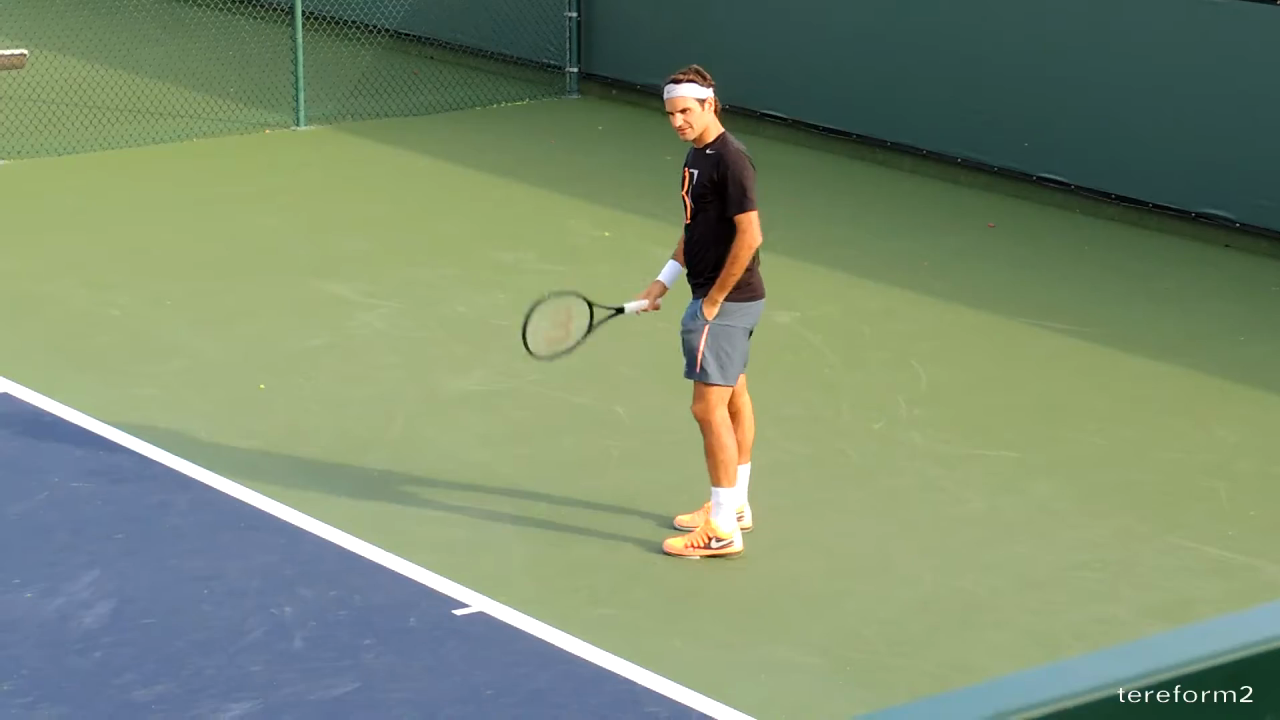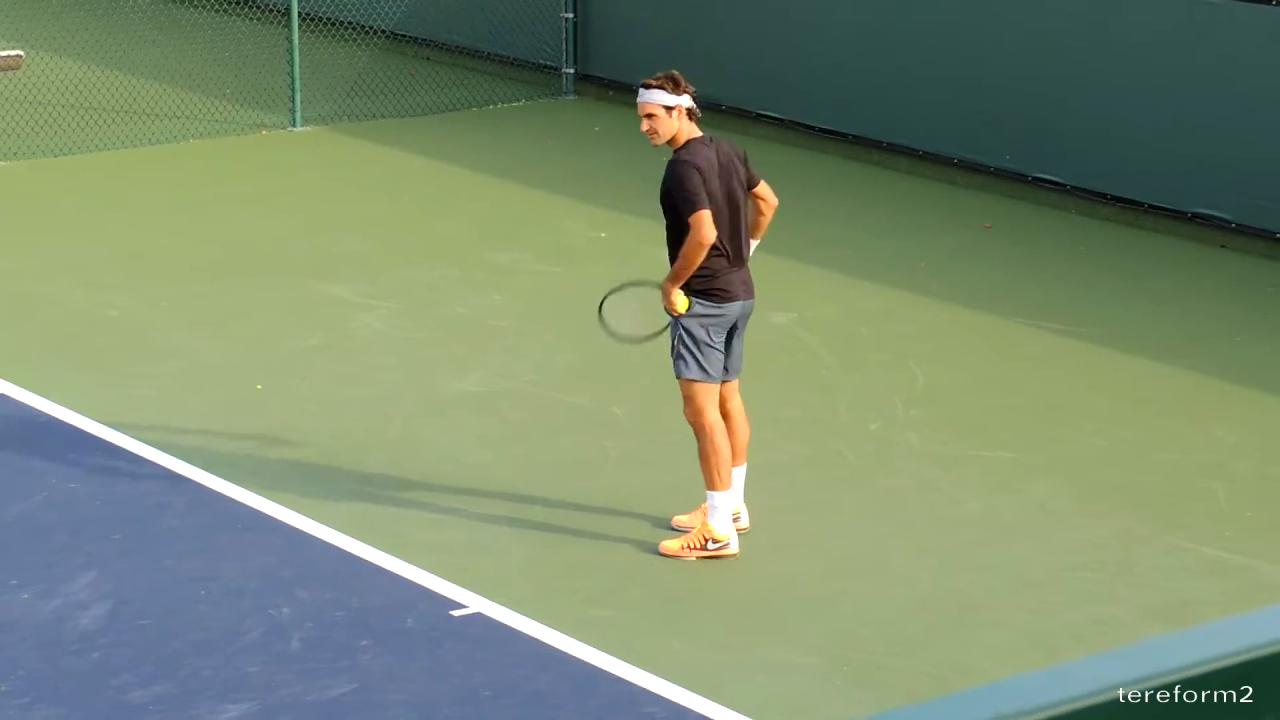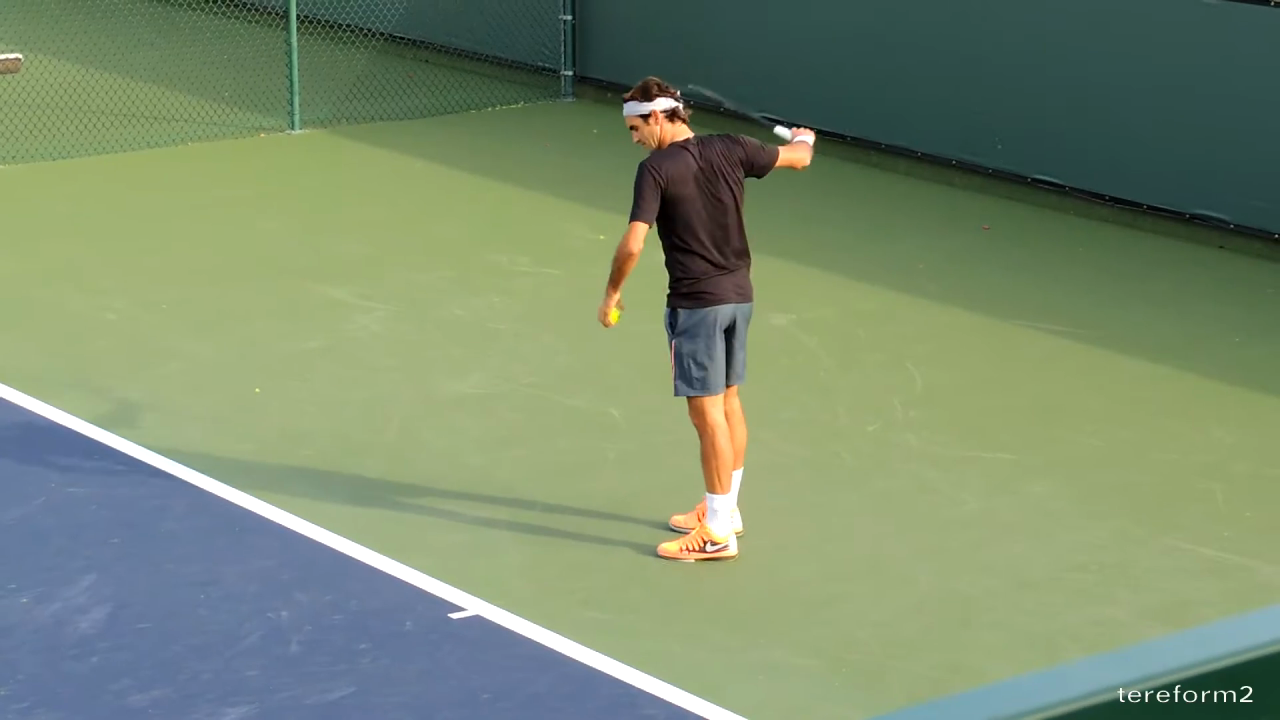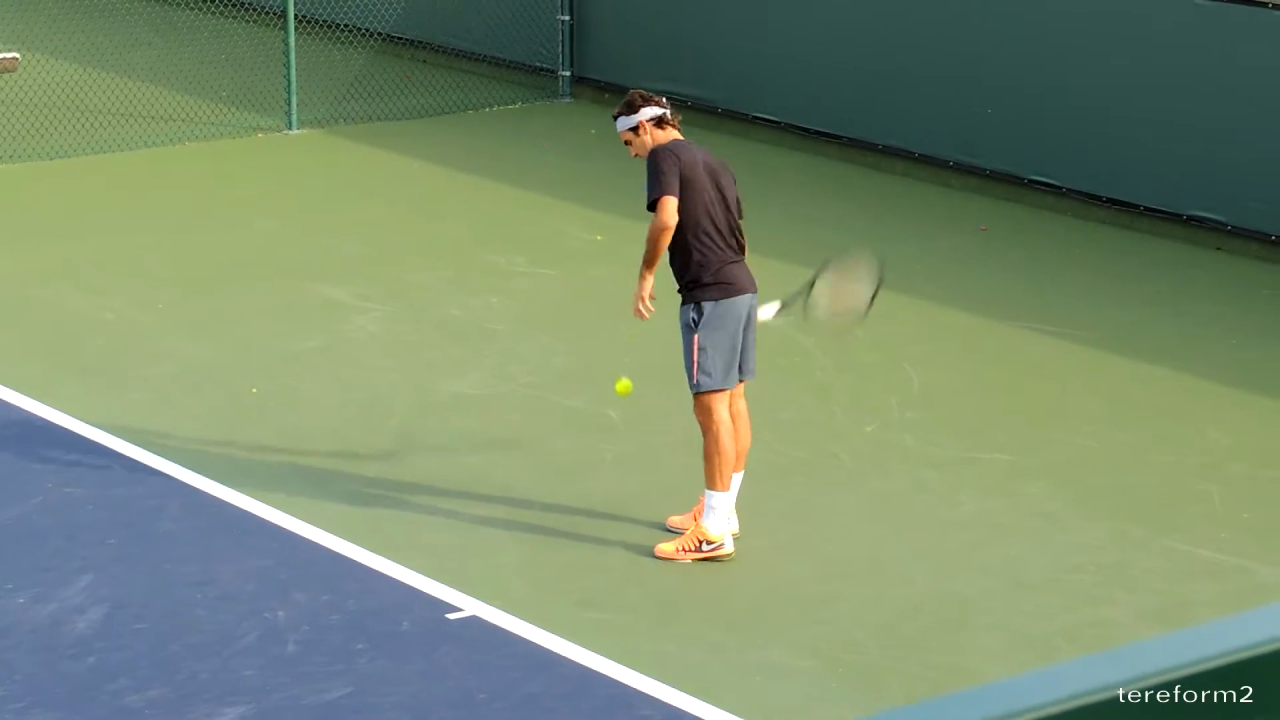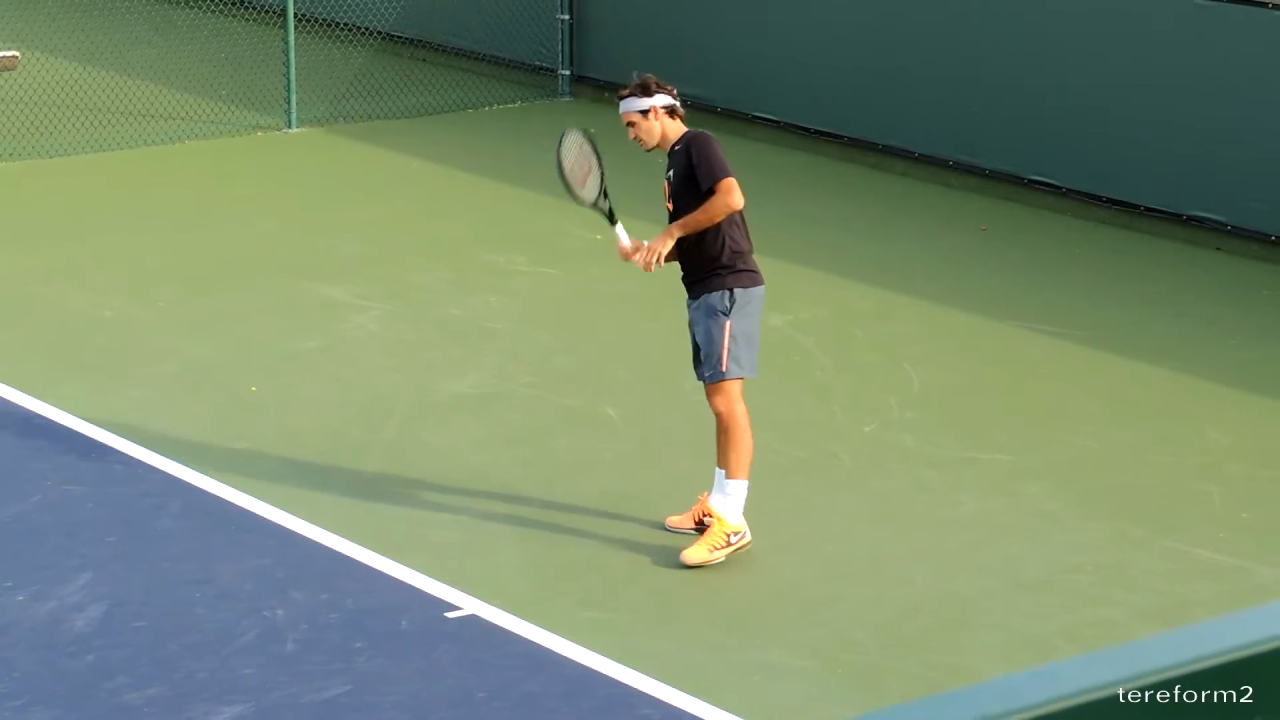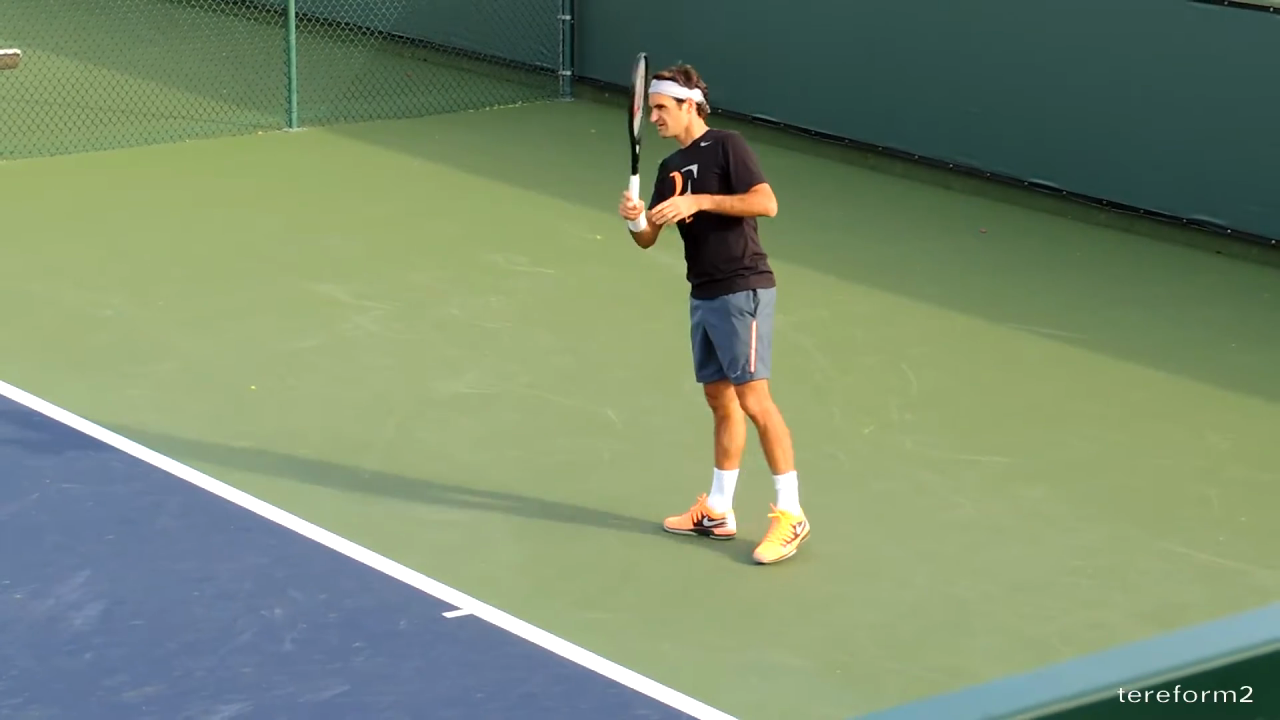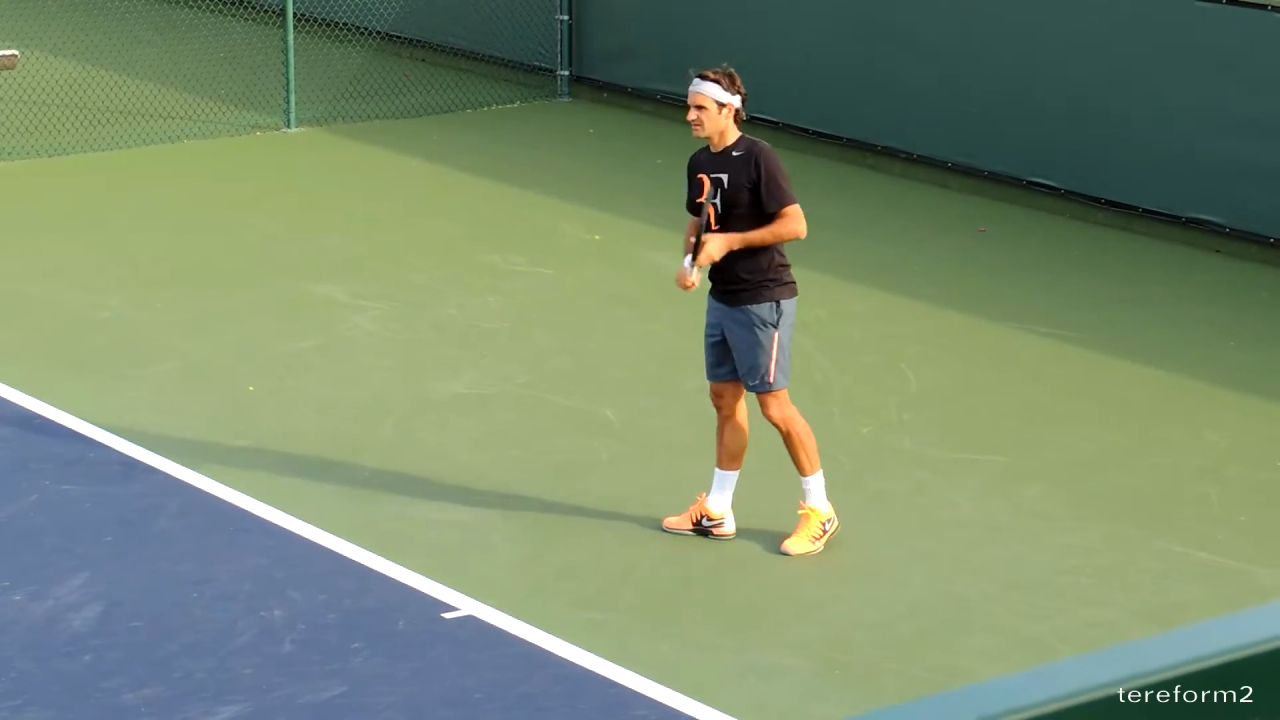
dt=0.3s
person 1, frame 1
left shoulder: (732, 157)
right shoulder: (696, 155)
left elbow: (749, 235)
left wrist: (714, 298)
right wrist: (665, 279)
left hip: (727, 301)
right hip: (715, 297)
left knee: (709, 408)
right knee: (734, 400)
left ankle: (721, 528)
right ankle: (735, 507)
person 1, frame 2
left shoulder: (683, 164)
right shoulder: (727, 150)
left elbow: (704, 233)
right elbow: (767, 200)
left wrist: (671, 285)
left hip: (702, 301)
right hip: (739, 293)
left knee: (701, 410)
right knee: (728, 399)
left ankle: (719, 530)
right ankle: (732, 506)
person 1, frame 3
left shoulder: (655, 170)
right shoulder: (731, 147)
left elbow: (633, 243)
right elbow: (798, 158)
left wrist: (612, 293)
right wrist: (803, 140)
left hip: (695, 303)
right hip: (739, 295)
left knee: (706, 414)
right knee: (728, 403)
left ankle: (718, 532)
right ankle: (723, 510)
person 1, frame 4
left shoulder: (666, 156)
right shoulder: (712, 162)
left elbow: (667, 218)
left wrist: (645, 276)
left hip: (713, 296)
right hip: (737, 290)
left knee: (712, 410)
right knee: (731, 404)
left ankle: (713, 533)
right ankle: (721, 511)
person 1, frame 5
left shoulder: (699, 143)
right shoulder: (677, 164)
left elbow: (732, 198)
right elbow: (689, 244)
left wrist: (671, 232)
right wrist: (646, 250)
left hip: (729, 289)
right hip: (709, 291)
left knee: (725, 401)
right knee: (726, 400)
left ankle: (730, 522)
right ankle: (719, 506)
person 1, frame 6
left shoulder: (727, 145)
right shoulder: (670, 166)
left elbow: (766, 204)
right elbow: (649, 237)
left wrist: (700, 200)
right wrist: (636, 219)
left hip: (742, 293)
right hip: (703, 296)
left knee: (753, 401)
right knee: (720, 401)
left ankle: (791, 514)
right ankle: (717, 510)
person 1, frame 7
left shoulder: (759, 157)
right shoulder: (698, 162)
left elbow: (796, 226)
left wrist: (729, 241)
right wrist: (689, 262)
left hip: (764, 302)
right hip: (722, 300)
left knee: (775, 408)
right knee: (725, 401)
left ankle: (819, 509)
right ankle: (716, 510)
